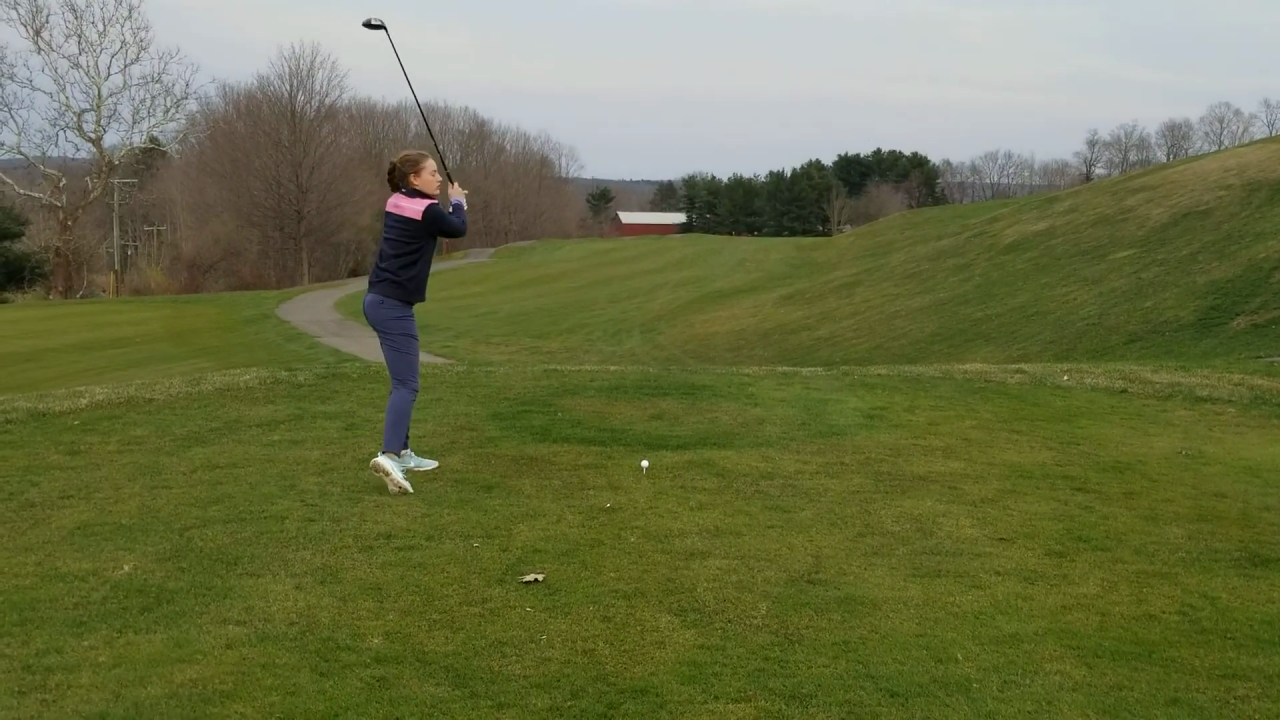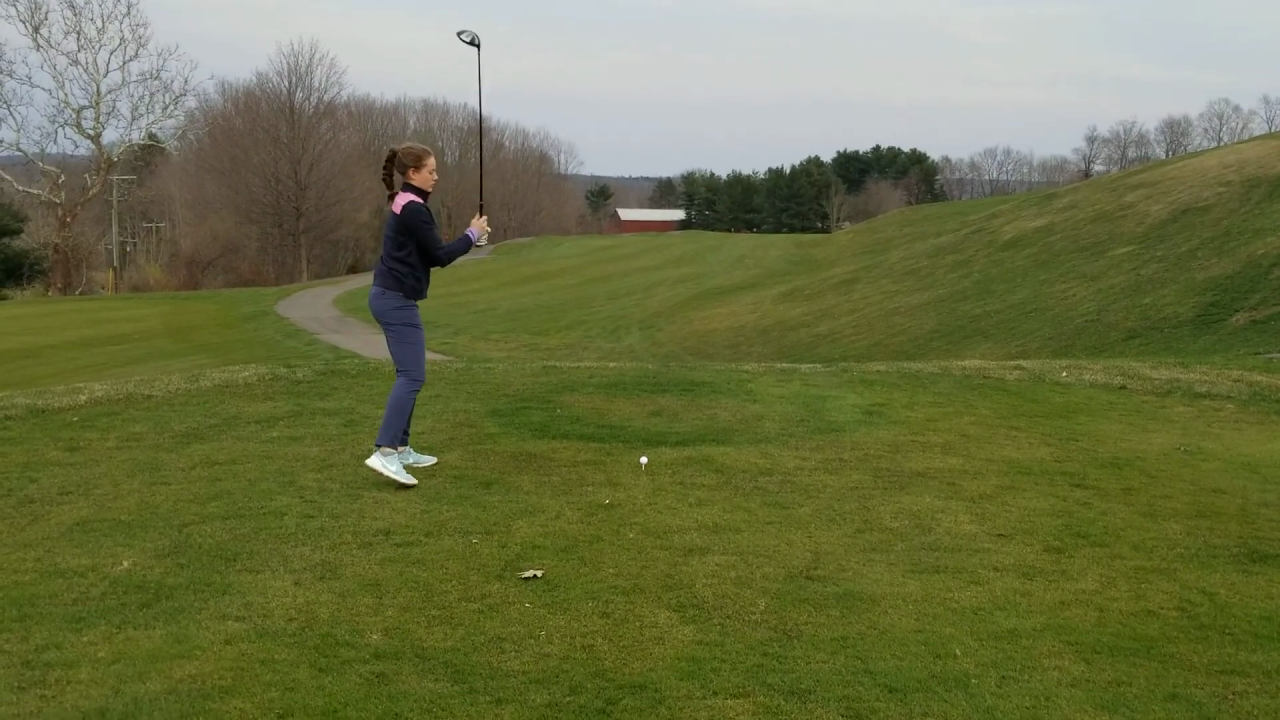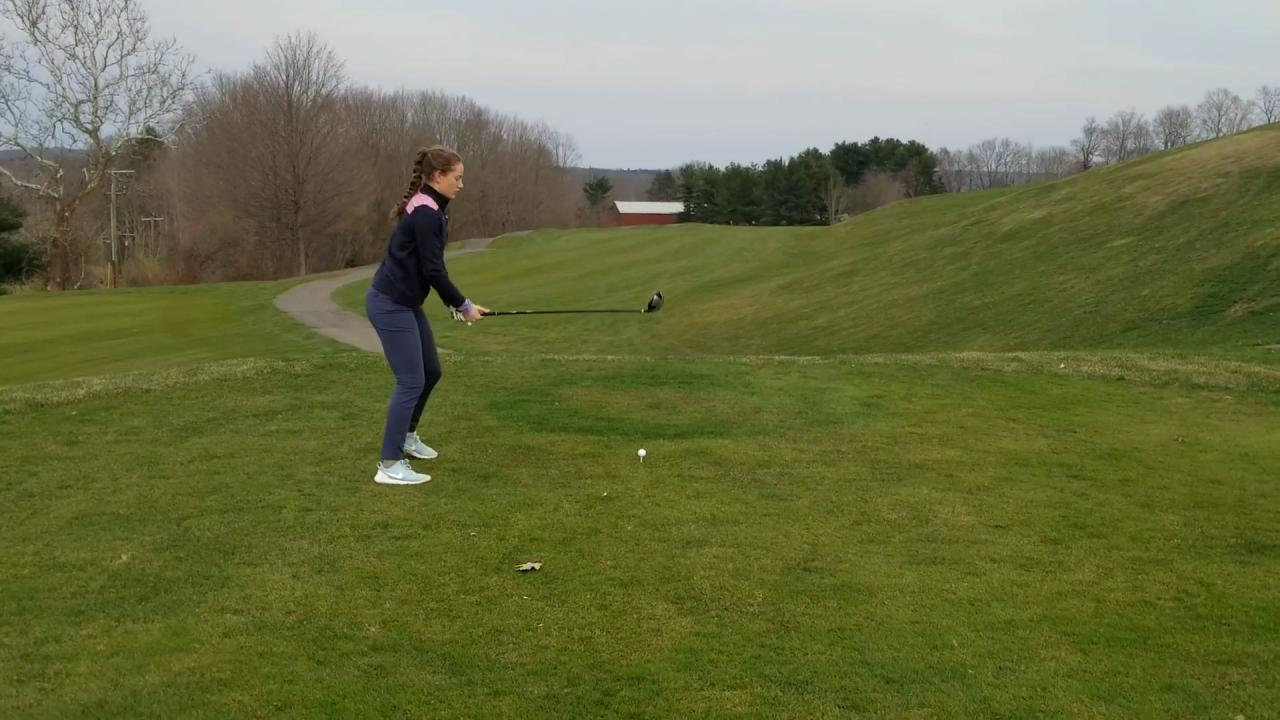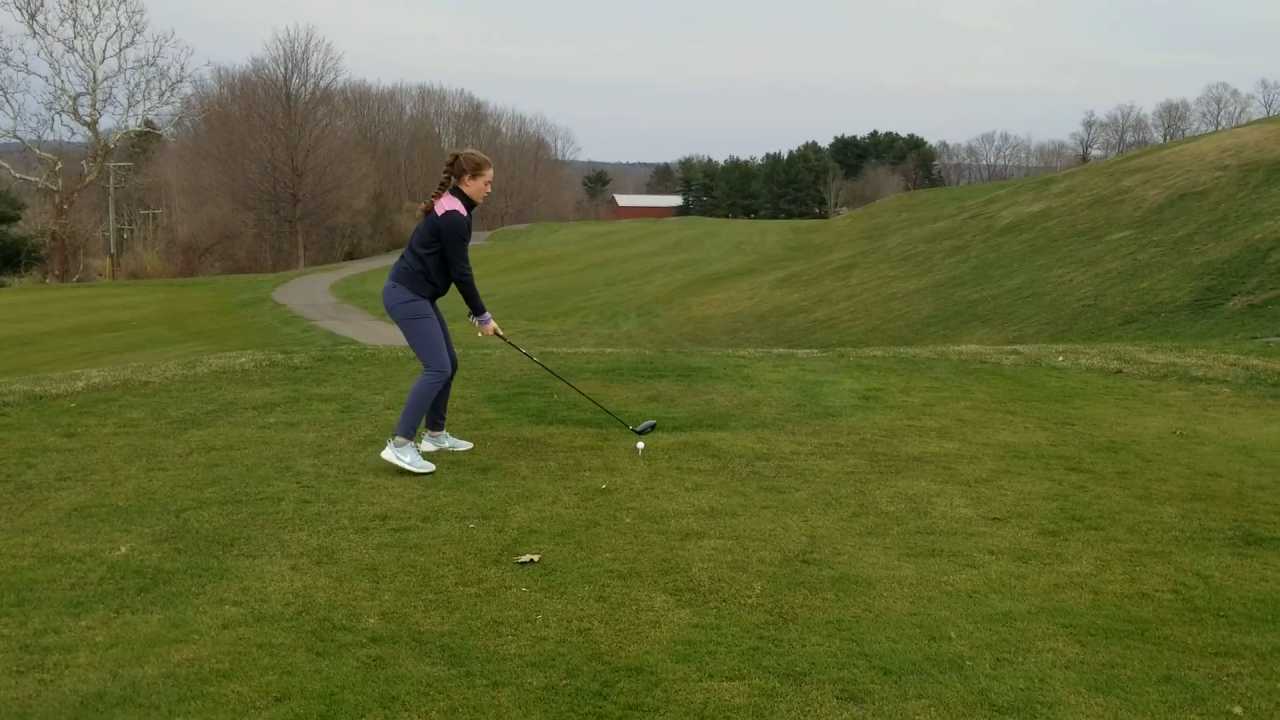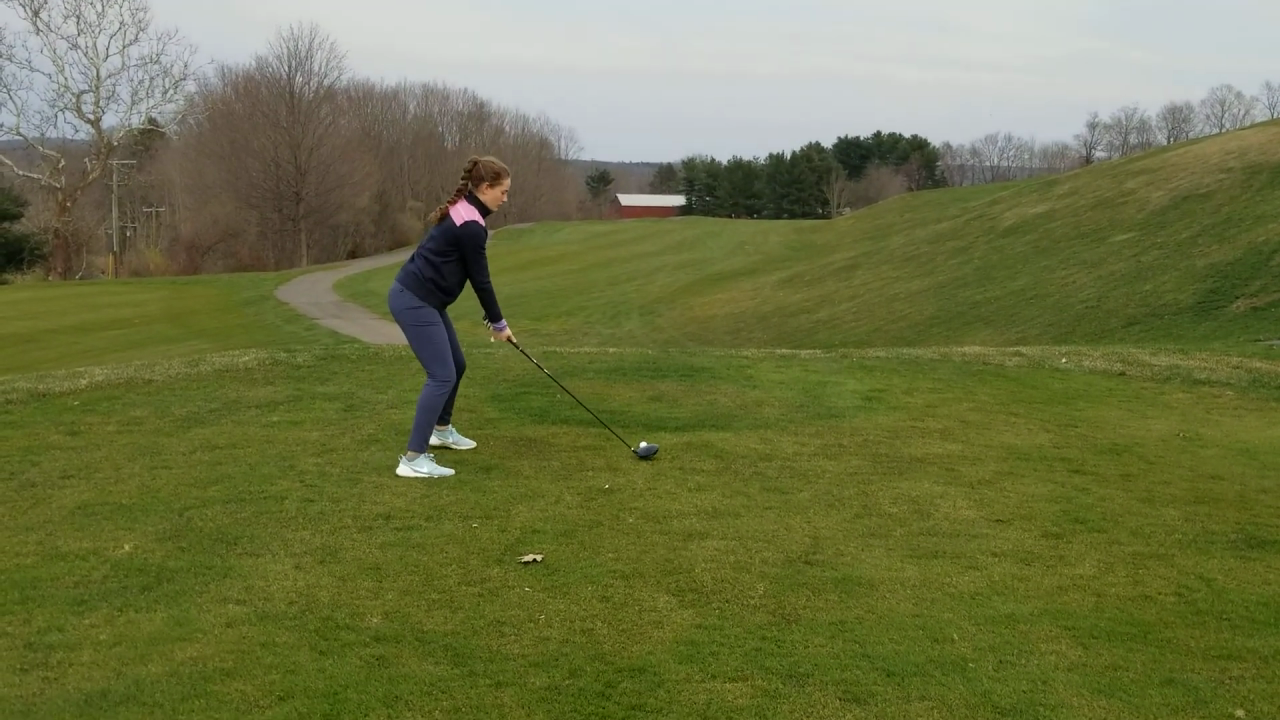
dt=0.5s
person 1, frame 1
left shoulder: (396, 203)
right shoulder: (427, 210)
right elbow: (458, 228)
left wrist: (446, 203)
right wrist: (458, 201)
left hip: (380, 300)
right hip: (394, 305)
left knee: (403, 380)
right knee: (406, 384)
left ankle: (402, 452)
right ankle: (389, 454)
person 1, frame 2
left shoulder: (409, 204)
right shoulder: (412, 208)
left elbow: (428, 255)
right elbow: (437, 255)
left wrist: (467, 238)
right wrist: (472, 235)
left hip: (396, 298)
right hip: (395, 300)
left knee: (411, 375)
right knee: (411, 376)
left ankle: (399, 447)
right ankle: (384, 453)
person 1, frame 3
left shoulder: (430, 209)
right shoulder: (425, 213)
left elbow: (432, 267)
right elbow: (432, 270)
left wrist: (456, 303)
right wrist: (463, 306)
left hip: (405, 302)
right hip: (390, 303)
left knee: (431, 371)
right knee: (411, 381)
left ankle: (407, 435)
right ankle: (389, 465)
person 1, frame 4
left shoulder: (450, 207)
right shoulder: (453, 217)
left elbow: (455, 269)
right elbow: (461, 272)
left wrist: (477, 312)
right wrist: (483, 316)
left hip: (415, 293)
right hip: (406, 295)
left knee: (448, 363)
right knee: (437, 367)
left ankle: (435, 434)
right ankle: (400, 443)
person 1, frame 5
left shoulder: (461, 210)
right shoulder: (471, 226)
left elbow: (471, 274)
right elbow: (480, 279)
left wrist: (492, 318)
right wrist: (498, 323)
left hip: (421, 297)
right hip: (414, 301)
left knee: (456, 364)
right knee: (441, 376)
left ankle: (441, 428)
right ankle: (413, 458)
